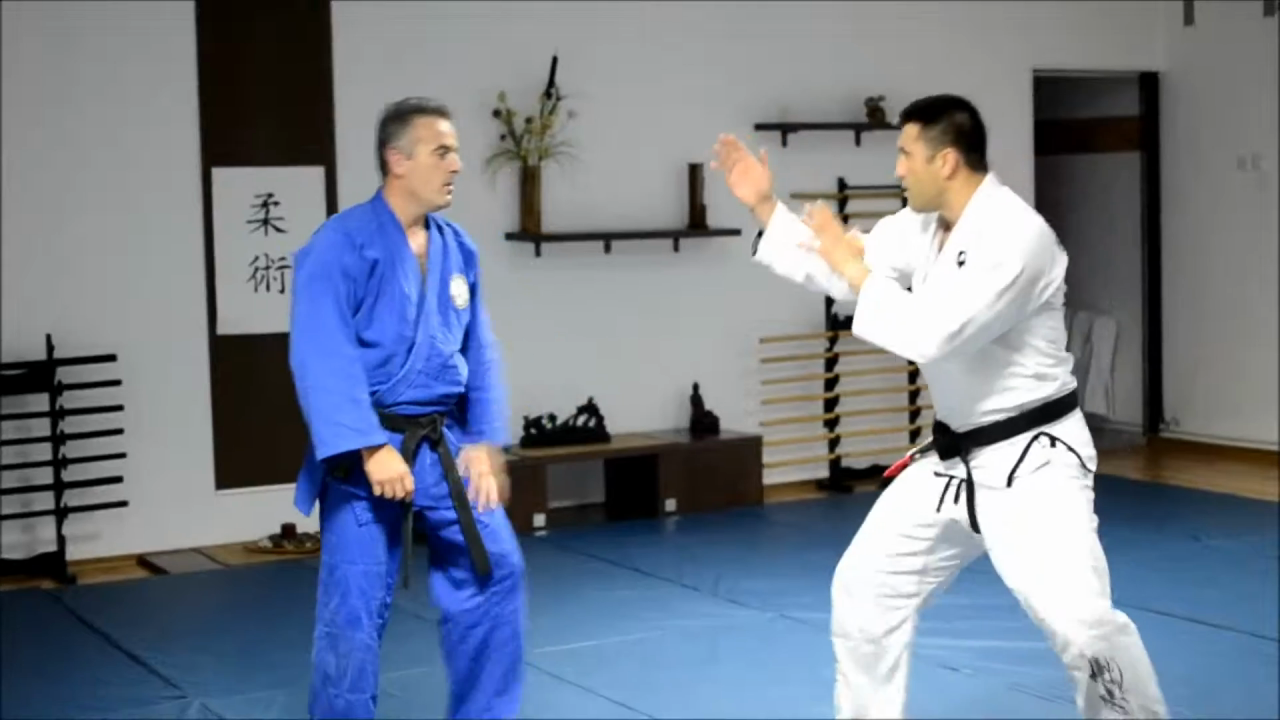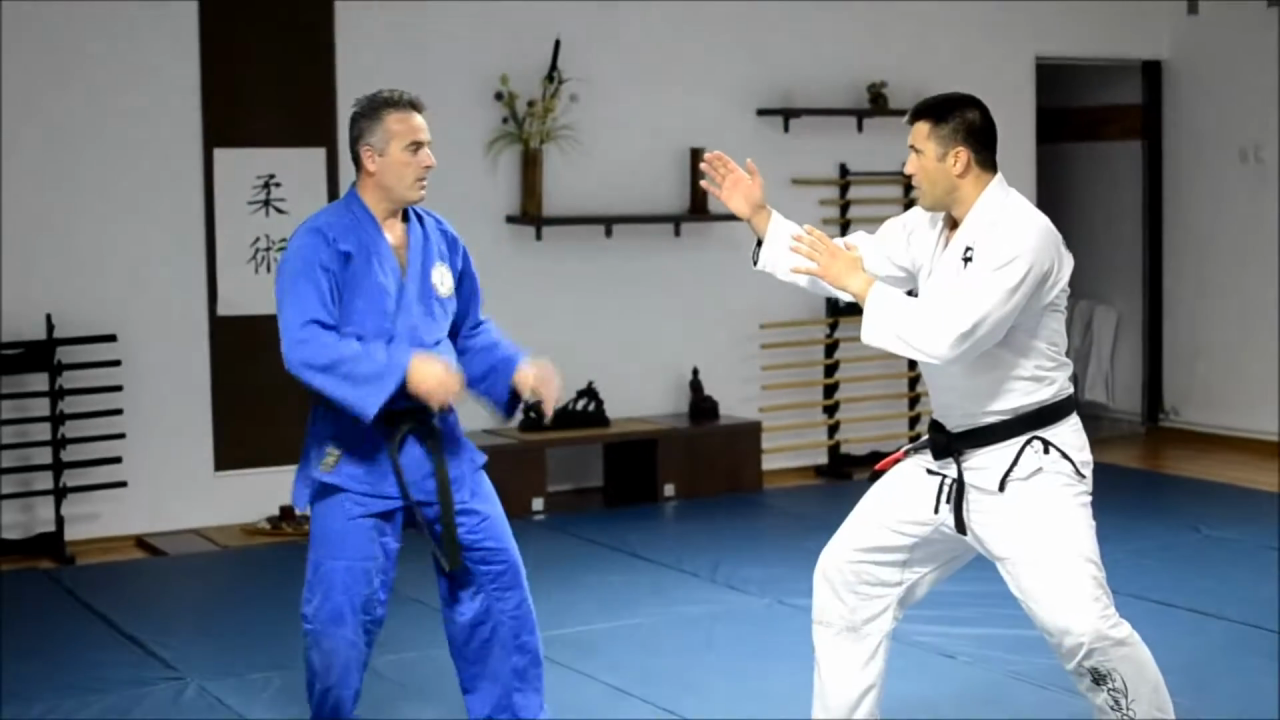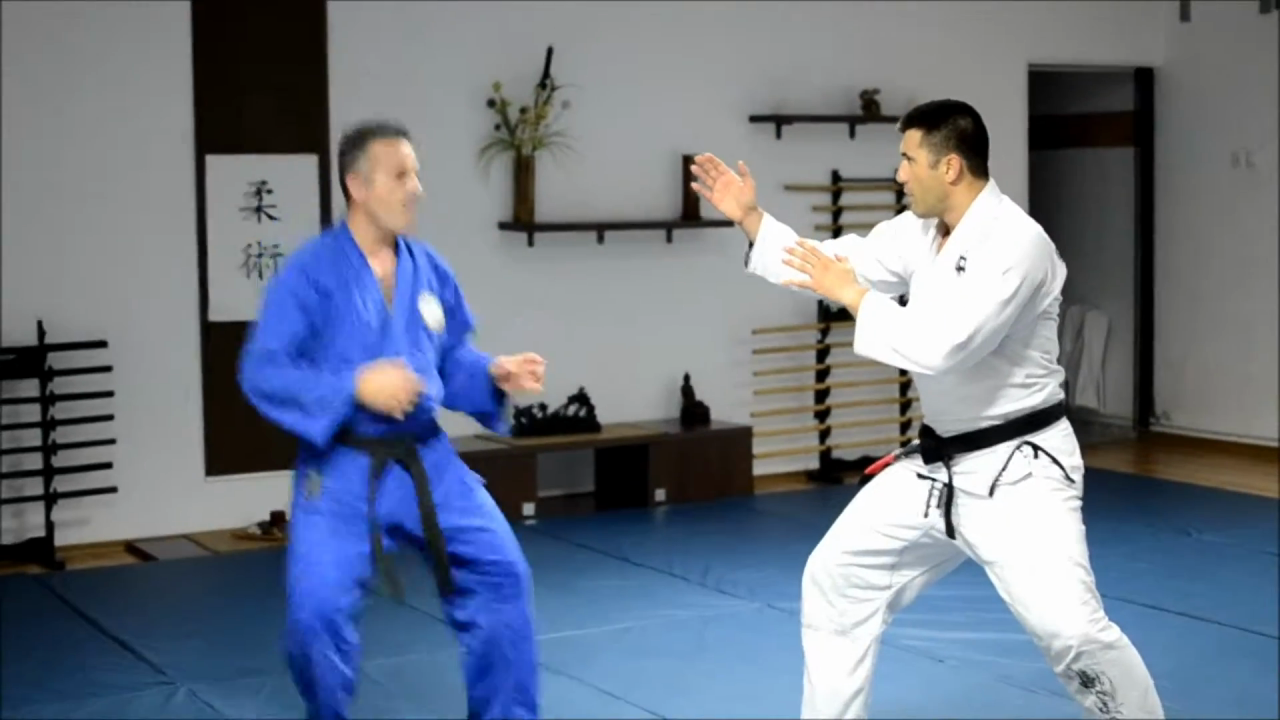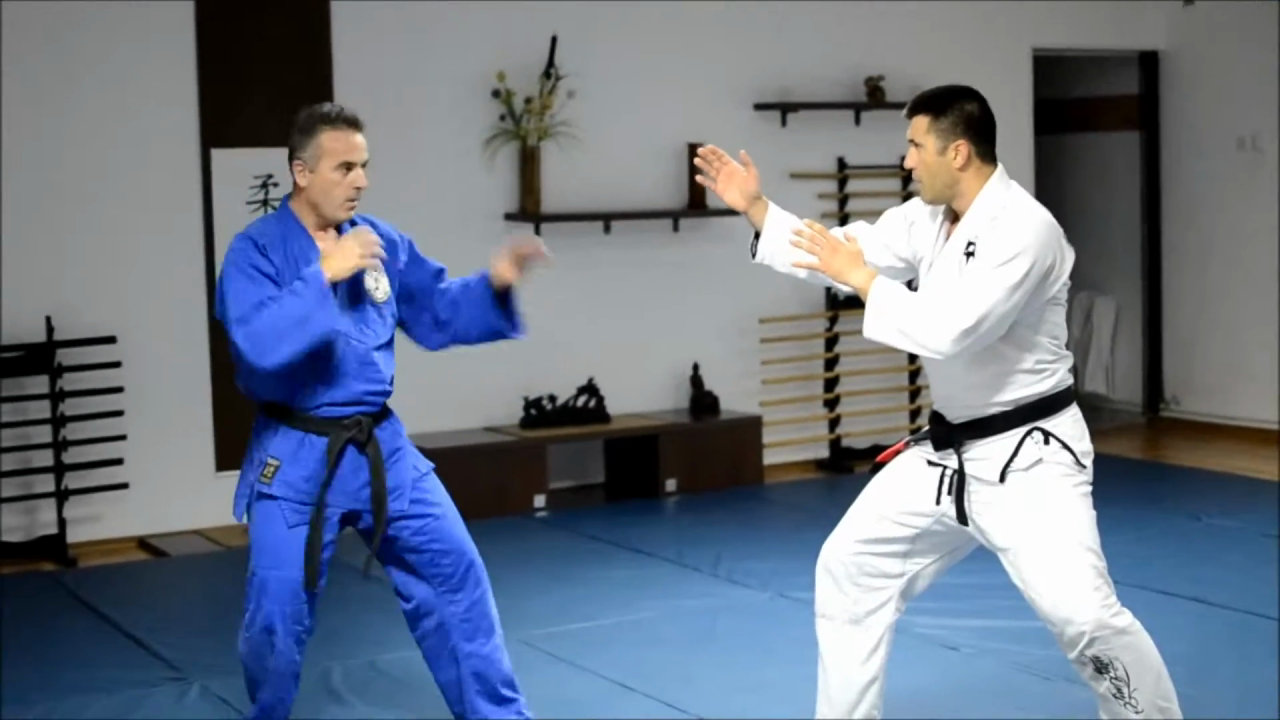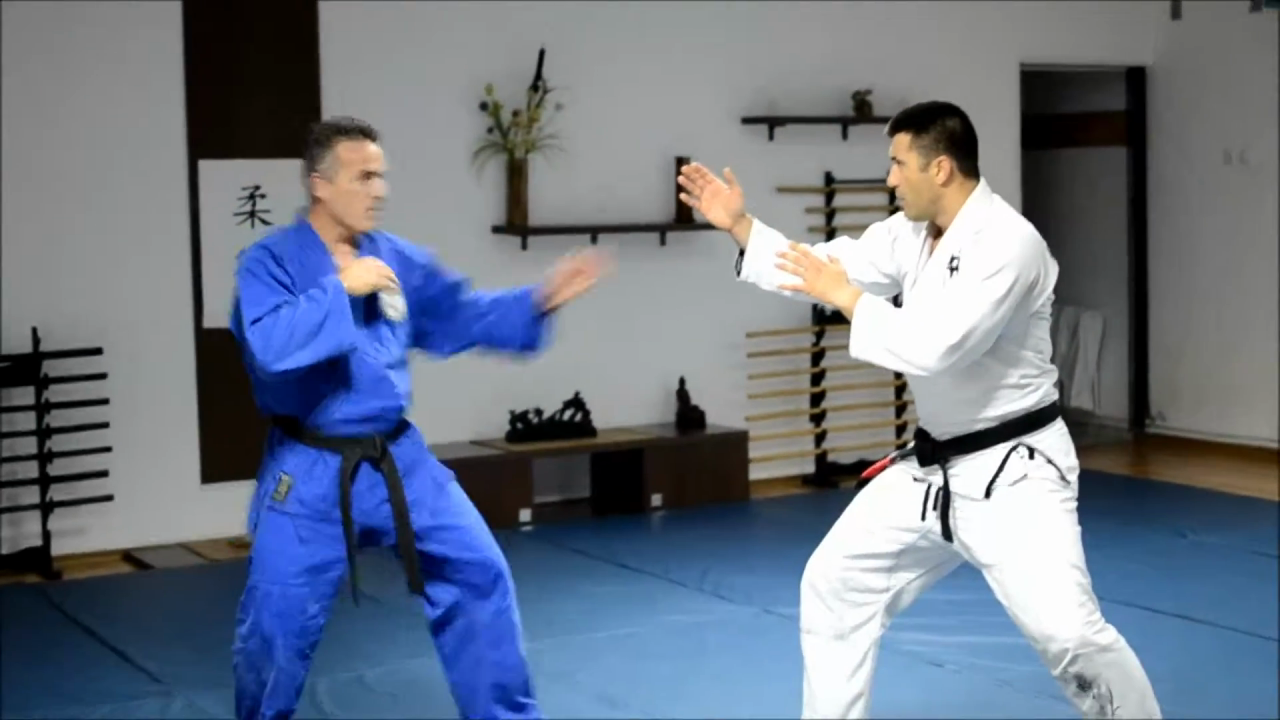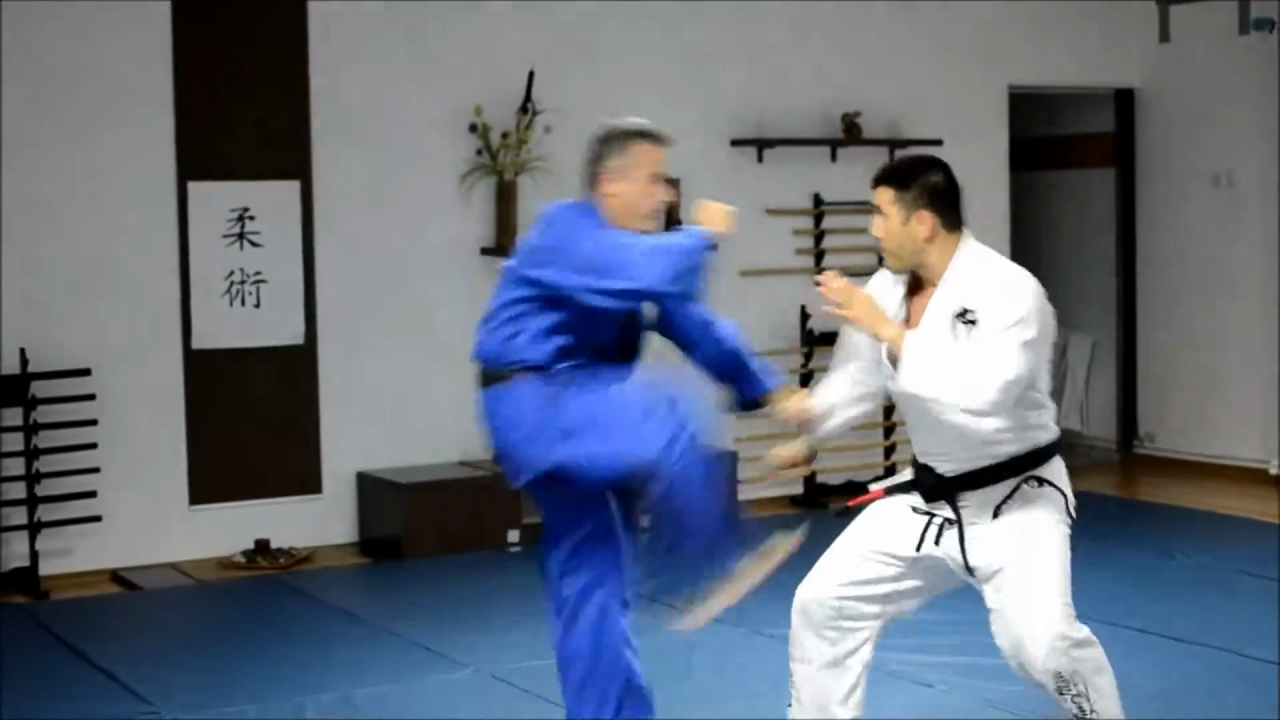
dt=0.5s
person 1, frame 1
left shoulder: (1016, 236)
right shoulder: (923, 226)
left elbow: (935, 334)
right elbow: (834, 267)
left wrist: (860, 273)
right wrist: (765, 207)
left hip: (1034, 458)
right hip: (954, 458)
left knee: (1081, 622)
right knee: (866, 590)
person 1, frame 2
left shoulder: (1022, 234)
right shoulder: (929, 226)
left elbow: (947, 335)
right elbow: (835, 262)
left wrist: (859, 284)
right wrist: (758, 216)
left hip: (1027, 464)
right hip: (947, 459)
left knee: (1082, 624)
right knee: (847, 576)
person 1, frame 3
left shoulder: (1015, 243)
right shoulder: (920, 230)
left elbow: (942, 346)
right elbow: (835, 264)
left wrist: (853, 295)
right wrist: (751, 218)
left hip: (1018, 467)
right hip: (938, 461)
left knee: (1071, 628)
right knee: (836, 578)
person 1, frame 4
left shoulder: (1024, 228)
right shoulder: (928, 216)
left elbow: (949, 331)
right elbow: (837, 251)
left wrist: (861, 278)
right wrist: (755, 207)
left hip: (1028, 453)
right hip: (947, 450)
left knee: (1084, 612)
right knee: (850, 568)
person 1, frame 5
left shoulder: (1008, 243)
right shoulder: (911, 233)
left elbow: (935, 348)
right elbow: (825, 267)
left wrist: (846, 297)
right wrist: (739, 225)
left hip: (1013, 470)
right hip: (933, 466)
left knee: (1067, 629)
right knee: (835, 583)
person 1, frame 6
left shoulder: (1008, 291)
right shoulder: (886, 288)
left elbow: (986, 393)
right elbow: (855, 377)
left wrist: (890, 333)
right wrist: (811, 420)
left hip: (1019, 497)
right hip: (928, 498)
left knee: (1043, 637)
right knee: (826, 603)
person 2, frame 1
left shoulder: (456, 249)
right shoulder: (341, 245)
left elbow: (473, 349)
right elbow: (323, 357)
left wrist: (483, 437)
right wrist: (370, 448)
left hip: (441, 447)
right hip: (358, 452)
left knee: (494, 574)
right knee: (356, 614)
person 2, frame 2
left shoulder: (440, 239)
right shoulder: (321, 240)
left elbow: (468, 332)
right elbow: (306, 347)
left wrist: (515, 370)
right wrist: (404, 371)
left hip: (437, 440)
right hip: (357, 449)
left knee: (495, 573)
right knee: (342, 611)
person 2, frame 3
left shoulder: (429, 270)
right shoulder: (309, 274)
right elbow: (261, 375)
left wrist: (495, 376)
right wrist: (354, 386)
left hip: (426, 462)
right hip: (343, 471)
left knee: (501, 577)
right knee: (317, 615)
person 2, frame 4
left shoulder: (379, 240)
right shoulder: (254, 250)
left elbow: (437, 314)
right elbow: (261, 344)
left wrist: (496, 285)
right wrist: (325, 275)
left hip: (379, 445)
right hip: (295, 457)
left knee: (451, 569)
right knee: (279, 611)
person 2, frame 5
left shoulder: (396, 257)
right shoulder: (269, 261)
left elbow: (459, 321)
right elbow: (274, 348)
left wrist: (540, 301)
right wrist: (342, 288)
left hip: (396, 460)
right hip: (311, 471)
left knee: (477, 576)
right knee: (277, 621)
person 2, frame 6
left shoulder: (622, 243)
right shoulder: (570, 233)
left elbow: (696, 326)
right elbow: (651, 272)
left wrist: (764, 388)
right wrist: (699, 235)
left hip: (573, 420)
right hip: (534, 409)
left knee: (595, 586)
right knee: (661, 429)
